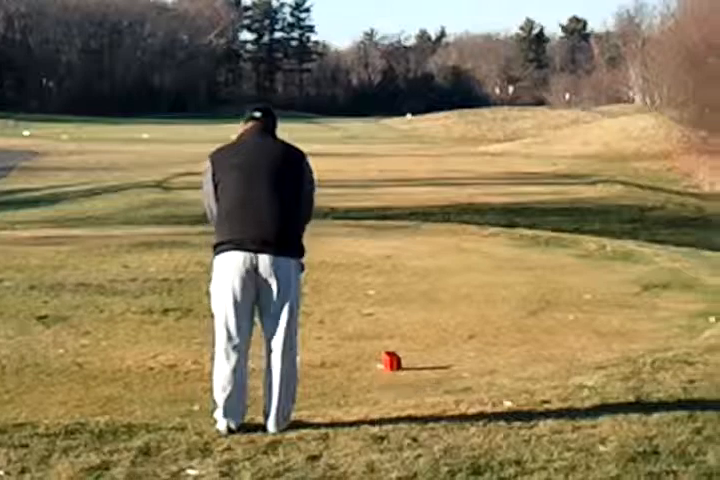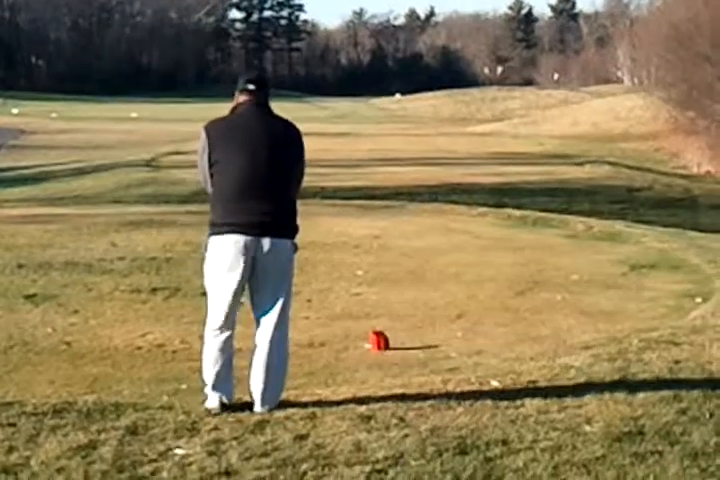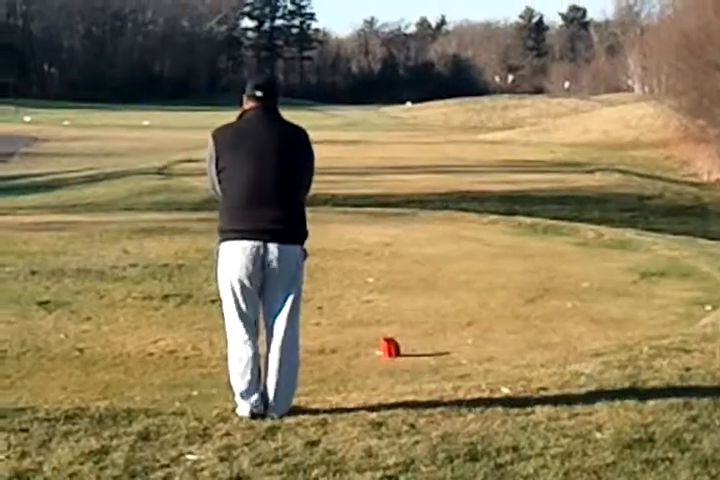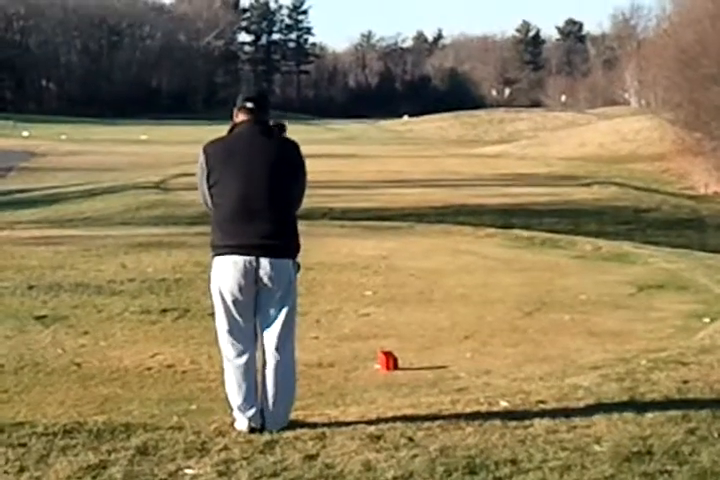
dt=0.4s
person 1, frame 1
left shoulder: (219, 158)
right shoulder: (294, 157)
left elbow: (212, 211)
right elbow: (305, 210)
left hip: (232, 255)
right hip: (280, 256)
left knee: (230, 342)
right knee: (281, 342)
left ankle: (228, 418)
right ankle: (277, 419)
person 1, frame 2
left shoulder: (214, 130)
right shoulder: (289, 133)
left elbow: (209, 183)
left hip: (229, 234)
right hip: (277, 236)
left knee: (220, 322)
right knee: (271, 322)
left ankle: (218, 396)
right ankle: (265, 398)
person 1, frame 3
left shoulder: (222, 137)
right shoulder: (297, 137)
left elbow: (217, 188)
right elbow: (303, 188)
left hip: (238, 242)
right hip: (286, 243)
left knee: (241, 329)
right knee: (282, 328)
left ankle: (249, 402)
right ankle: (277, 404)
person 1, frame 4
left shoulder: (213, 152)
right shoulder: (289, 150)
left elbow: (210, 202)
right elbow: (295, 201)
left hip: (231, 257)
right hip: (278, 256)
left knee: (237, 343)
right knee: (279, 344)
left ankle: (247, 417)
right ankle: (276, 417)
